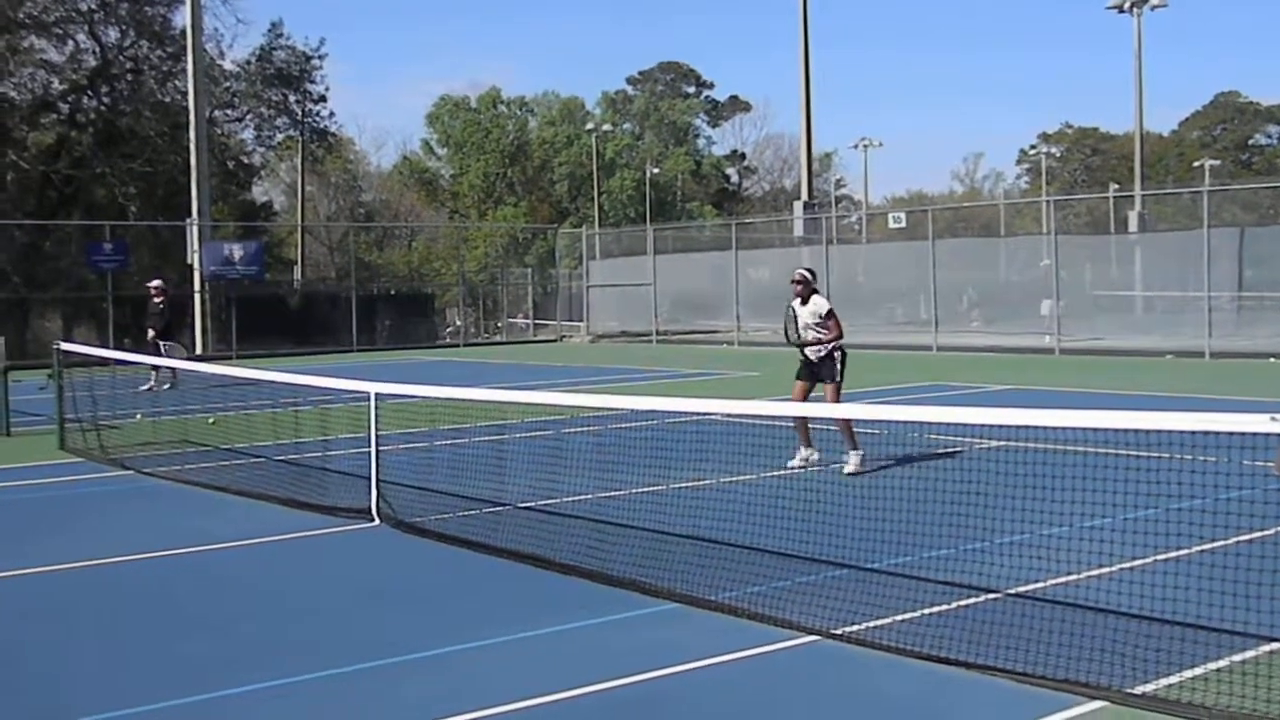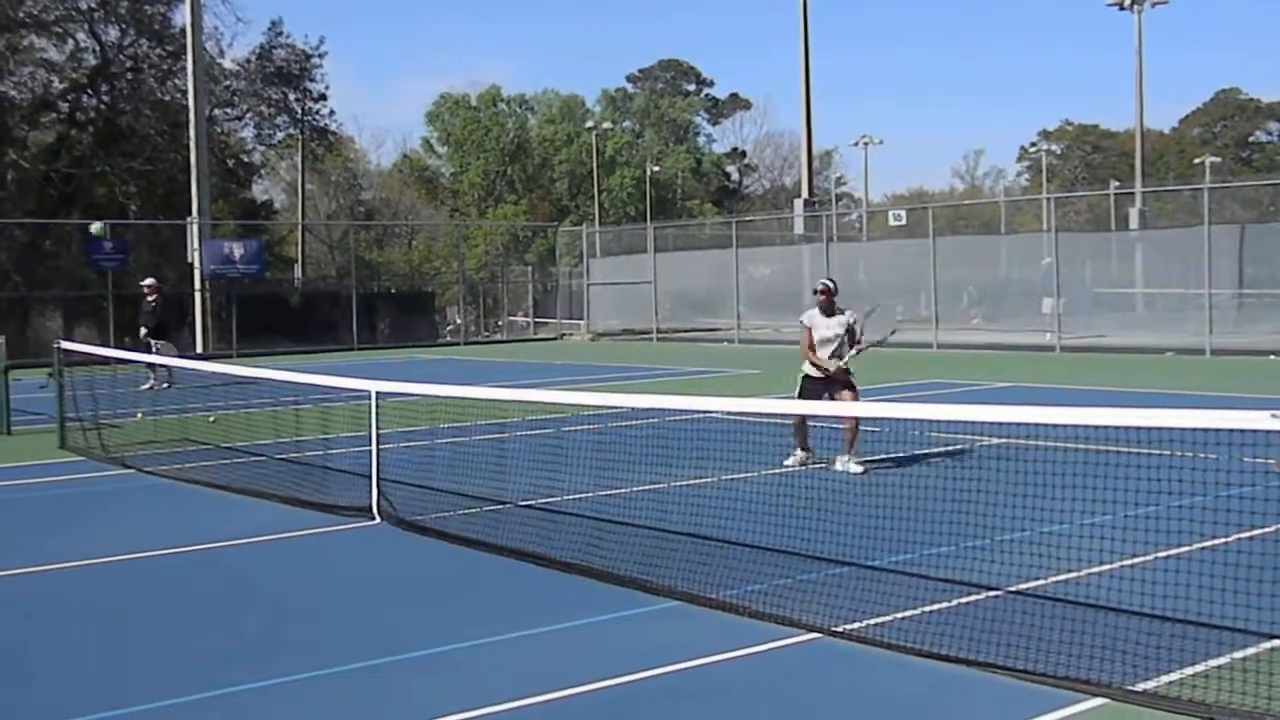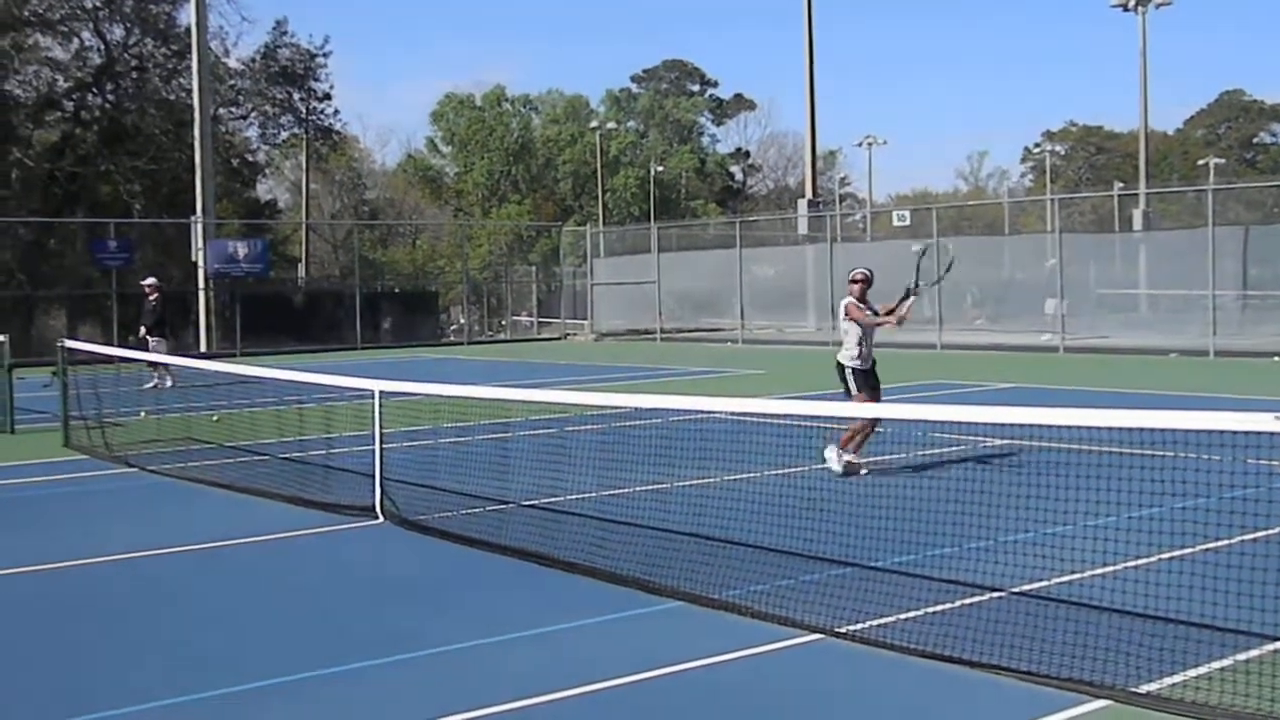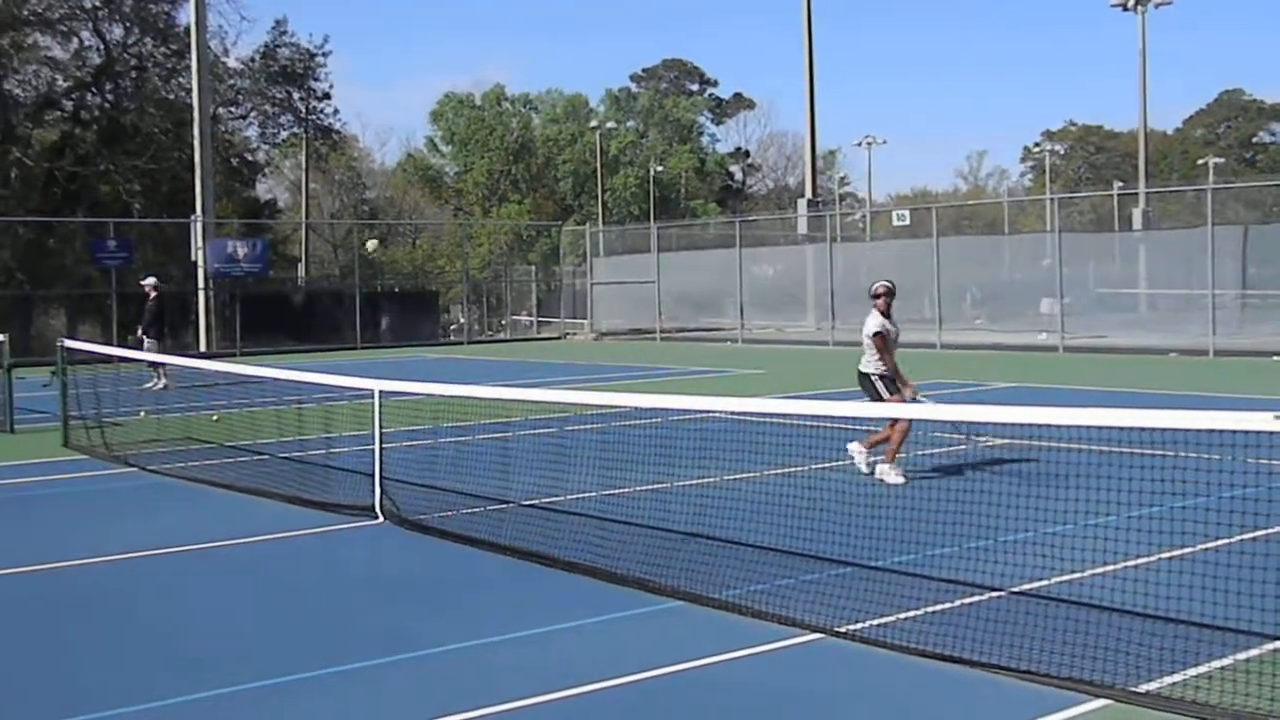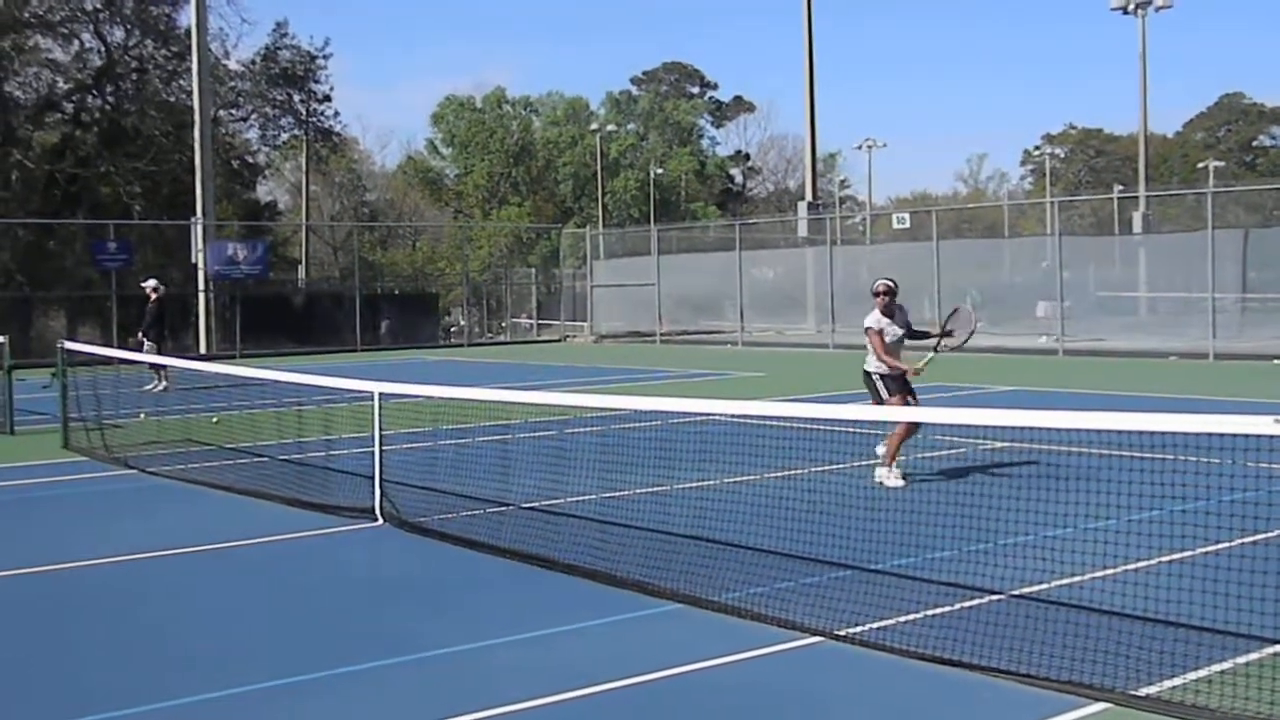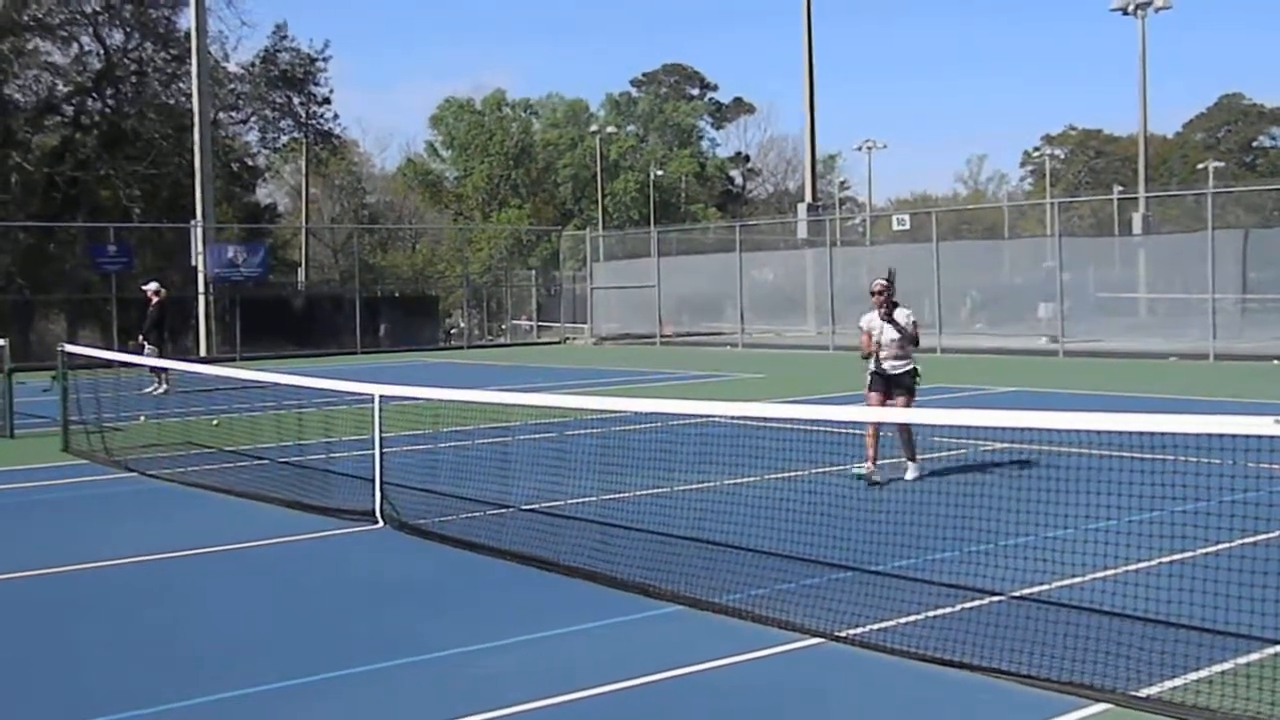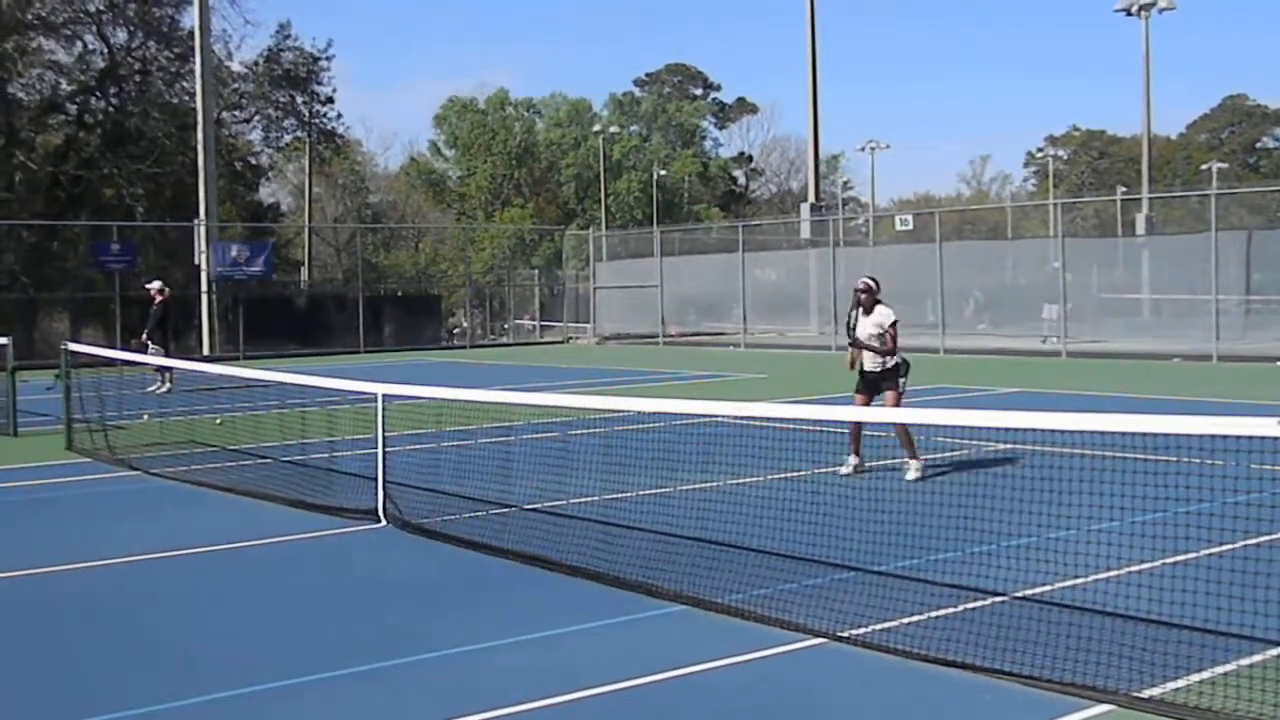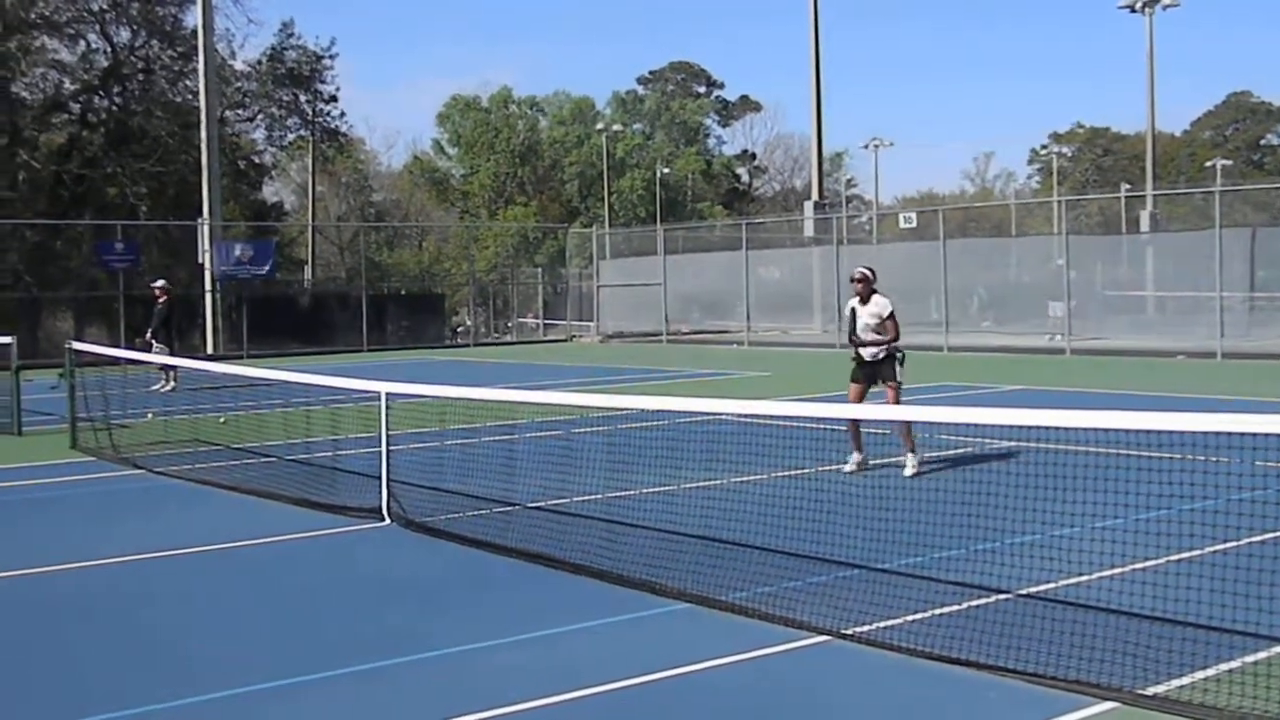
dt=0.3s
person 1, frame 1
left shoulder: (820, 303)
right shoulder: (795, 305)
left elbow: (838, 334)
left wrist: (812, 342)
right wrist: (801, 344)
left hip: (829, 357)
right hip: (810, 358)
left knee: (833, 405)
right knee: (796, 403)
left ankle: (854, 452)
right ankle: (806, 452)
person 1, frame 2
left shoulder: (847, 317)
right shoulder: (809, 317)
left elbow: (853, 345)
right elbow: (807, 352)
left wrist: (855, 351)
right wrist: (829, 368)
left hip: (840, 374)
right hip: (813, 375)
right knee: (799, 420)
left ankle: (845, 458)
right ankle: (803, 451)
person 1, frame 3
left shoulder: (865, 304)
right shoulder: (848, 304)
left elbow: (881, 316)
right elbow: (866, 320)
left wrist: (901, 301)
right wrist: (891, 318)
left hip: (867, 365)
right hip: (850, 367)
left knee: (874, 418)
right knee: (867, 418)
left ankle: (850, 456)
right ankle: (836, 450)
person 1, frame 4
left shoulder: (886, 316)
right shoulder: (876, 324)
right elbow: (887, 359)
right wrist: (906, 385)
left hip: (885, 375)
right hip: (873, 376)
left knee: (897, 425)
right knee: (905, 419)
left ankle: (861, 447)
right ankle: (886, 466)
person 1, frame 5
left shoulder: (899, 311)
right shoulder: (872, 321)
left elbow: (909, 334)
right elbow: (882, 356)
left wrist: (935, 334)
right wrist: (904, 367)
left hip: (897, 374)
right hip: (877, 375)
left knee: (915, 420)
right knee: (905, 421)
left ankle: (887, 447)
right ankle: (885, 469)
person 1, frame 6
left shoulder: (904, 314)
right shoulder: (869, 319)
left elbow: (915, 342)
right elbow: (865, 352)
left wrist: (894, 323)
right wrist: (870, 351)
left hip: (904, 373)
right hip: (879, 373)
left knee: (901, 420)
left ankle: (912, 464)
right ankle: (870, 467)
person 1, frame 7
left shoulder: (886, 313)
right shoulder: (856, 315)
left elbow: (891, 348)
left wrist: (865, 346)
right wrist: (853, 356)
left hip: (891, 369)
right hip: (868, 371)
left ankle: (914, 462)
right ankle: (855, 458)
person 1, frame 8
left shoulder: (882, 303)
right shoulder: (852, 305)
left elbow: (895, 336)
left wrist: (868, 343)
right wrist: (855, 348)
left hip: (886, 359)
right hip: (864, 360)
left knee: (894, 407)
left ankle: (911, 455)
right ankle: (858, 455)
